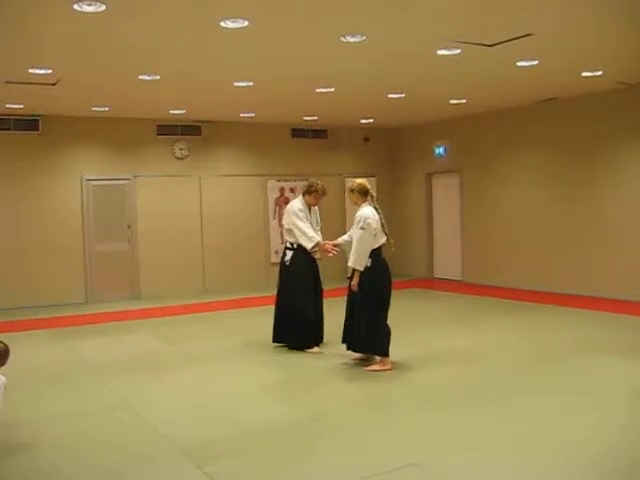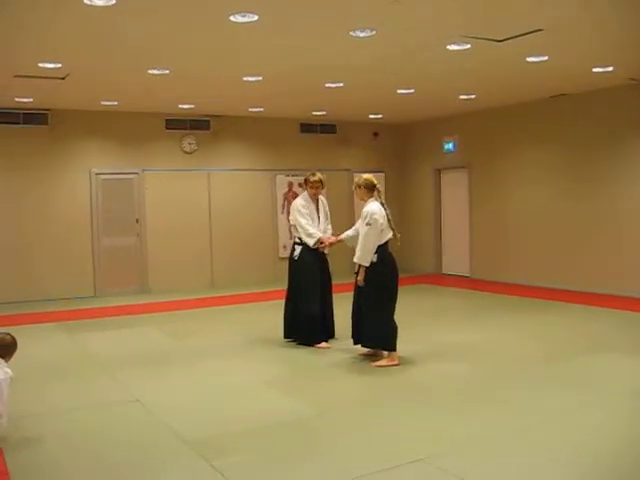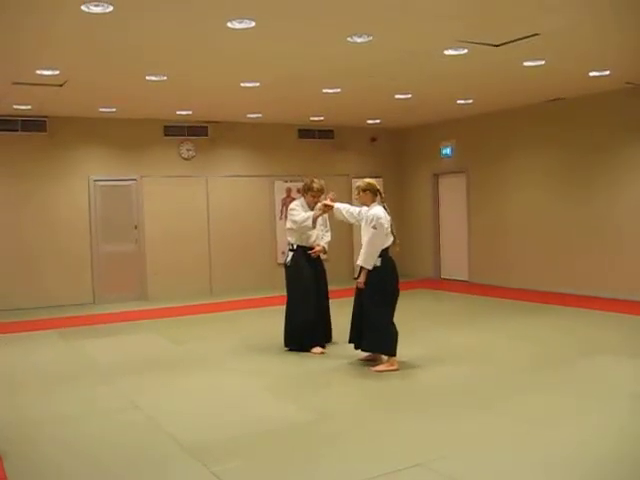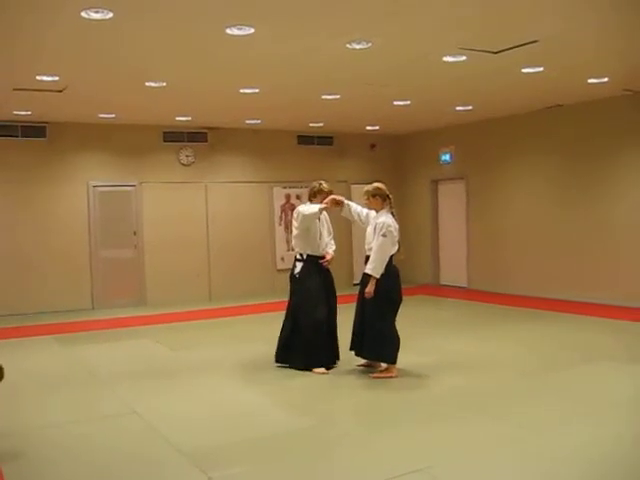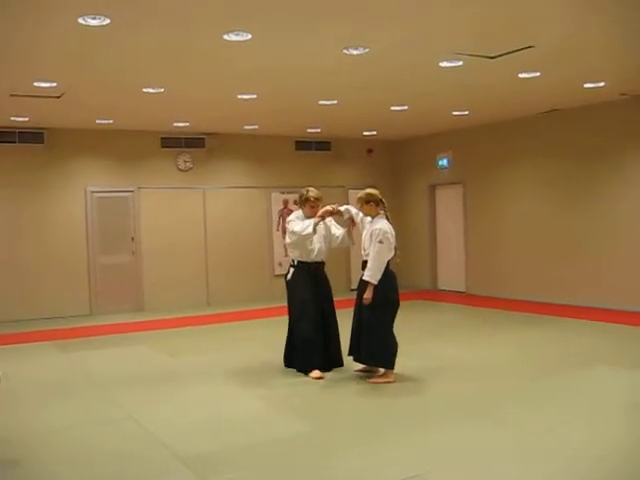
dt=1s
person 1, frame 1
left shoulder: (364, 214)
right shoulder: (370, 211)
left elbow: (361, 247)
right elbow: (353, 236)
left wrist: (356, 276)
right wrist: (333, 243)
left hip: (371, 269)
right hip: (374, 267)
left knee: (374, 312)
right knee: (363, 310)
left ankle: (384, 360)
right ankle: (369, 352)
person 1, frame 2
left shoulder: (371, 210)
right shoulder: (374, 207)
left elbow: (368, 243)
right elbow: (359, 230)
left wrist: (362, 270)
right wrist: (337, 239)
left hip: (379, 264)
right hip: (378, 263)
left knee: (381, 308)
right knee: (369, 305)
left ankle: (391, 355)
right ankle: (377, 347)
person 1, frame 3
left shoulder: (376, 215)
right shoulder: (369, 211)
left elbow: (371, 247)
right elbow: (352, 212)
left wrist: (363, 273)
right wrist: (333, 205)
left hip: (380, 268)
right hip: (376, 267)
left knee: (381, 313)
right knee: (368, 310)
left ankle: (391, 360)
right ankle: (377, 352)
person 1, frame 4
left shoulder: (385, 222)
right shoulder: (375, 217)
left elbow: (380, 254)
right elbow: (357, 212)
left wrist: (372, 282)
right wrist: (341, 202)
left hip: (383, 276)
right hip: (376, 272)
left knee: (383, 320)
right knee: (369, 317)
left ankle: (390, 367)
right ankle: (375, 360)
person 1, frame 5
left shoulder: (381, 228)
right shoulder: (371, 222)
left elbow: (377, 261)
right elbow: (354, 213)
left wrist: (370, 288)
right wrist: (340, 210)
left hip: (381, 281)
right hip: (372, 277)
left knee: (381, 325)
right knee: (367, 322)
left ankle: (388, 372)
right ankle: (374, 364)
person 2, frame 1
left shoulder: (313, 209)
right shoulder: (294, 208)
right elbow: (304, 232)
left wrist: (320, 246)
right wrist: (321, 244)
left hip: (308, 255)
right hip: (295, 257)
left knee: (313, 296)
right knee: (300, 299)
left ankle: (302, 337)
right ankle: (304, 341)
person 2, frame 2
left shoulder: (322, 202)
right shoulder: (299, 204)
left elbow: (327, 225)
right elbow: (306, 228)
left wrist: (326, 240)
right wrist: (322, 239)
left hip: (318, 251)
right hip: (303, 252)
left knee: (322, 292)
right knee: (308, 295)
left ankle: (321, 332)
right ankle: (311, 336)
person 2, frame 3
left shoulder: (320, 209)
right shoulder: (295, 208)
left elbow: (326, 231)
right elbow: (301, 223)
left wrist: (322, 246)
right wrist: (317, 213)
left hip: (314, 256)
right hip: (298, 257)
left knee: (319, 298)
right knee: (302, 300)
left ankle: (319, 337)
right ankle: (306, 342)
person 2, frame 4
left shoulder: (323, 215)
right shoulder: (302, 212)
left elbow: (329, 239)
right elbow: (306, 213)
left wrist: (330, 253)
right wrist: (324, 206)
left hip: (321, 266)
right hip: (305, 267)
left knee: (327, 312)
right knee: (311, 314)
left ankle: (325, 355)
right ankle: (313, 360)
person 2, frame 5
left shoulder: (325, 219)
right shoulder: (294, 220)
left elbow: (338, 239)
right elbow: (300, 233)
left wrist: (349, 228)
right wrist: (318, 219)
left hip: (318, 272)
right hip: (300, 273)
left knee: (326, 316)
right knee: (305, 318)
left ankle: (326, 359)
right ankle: (309, 364)
